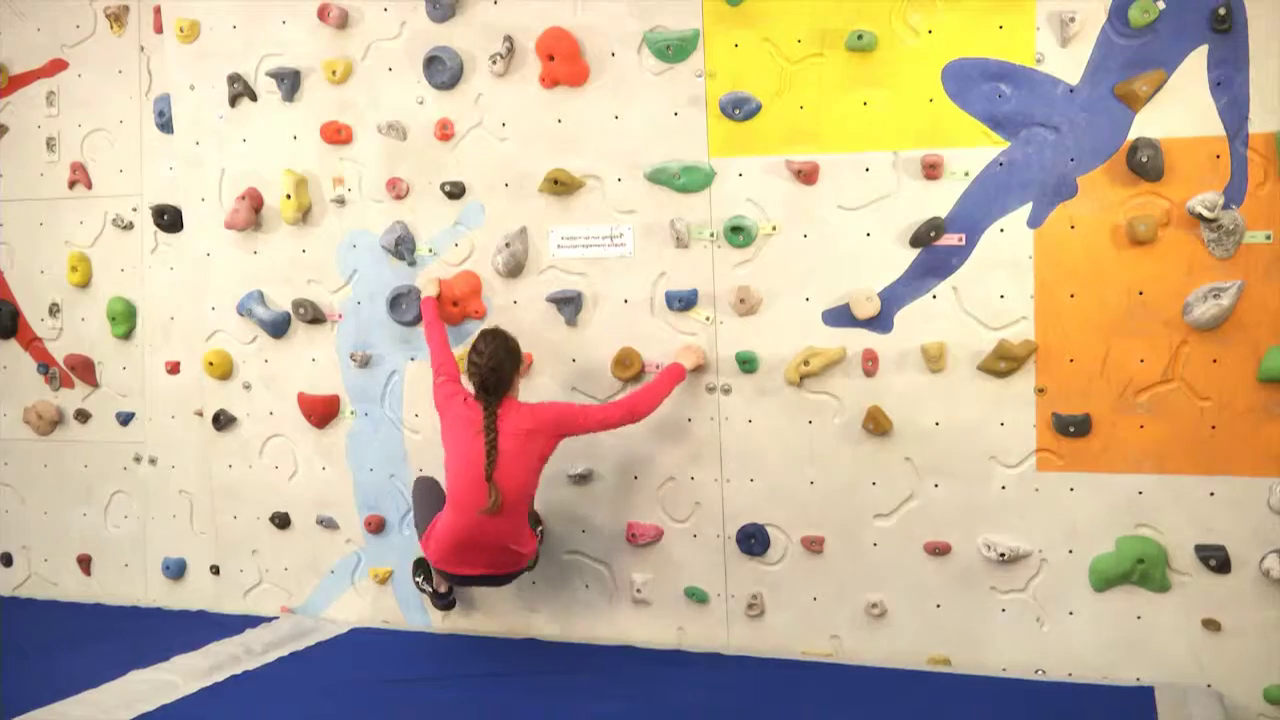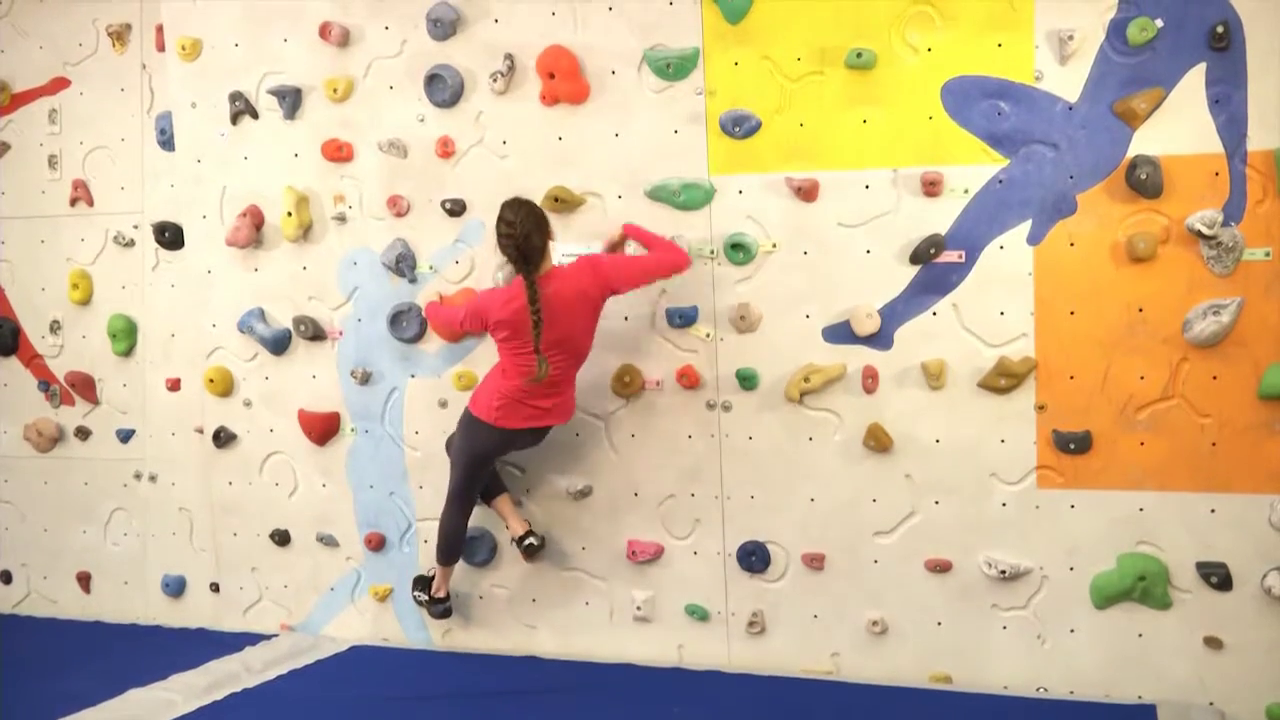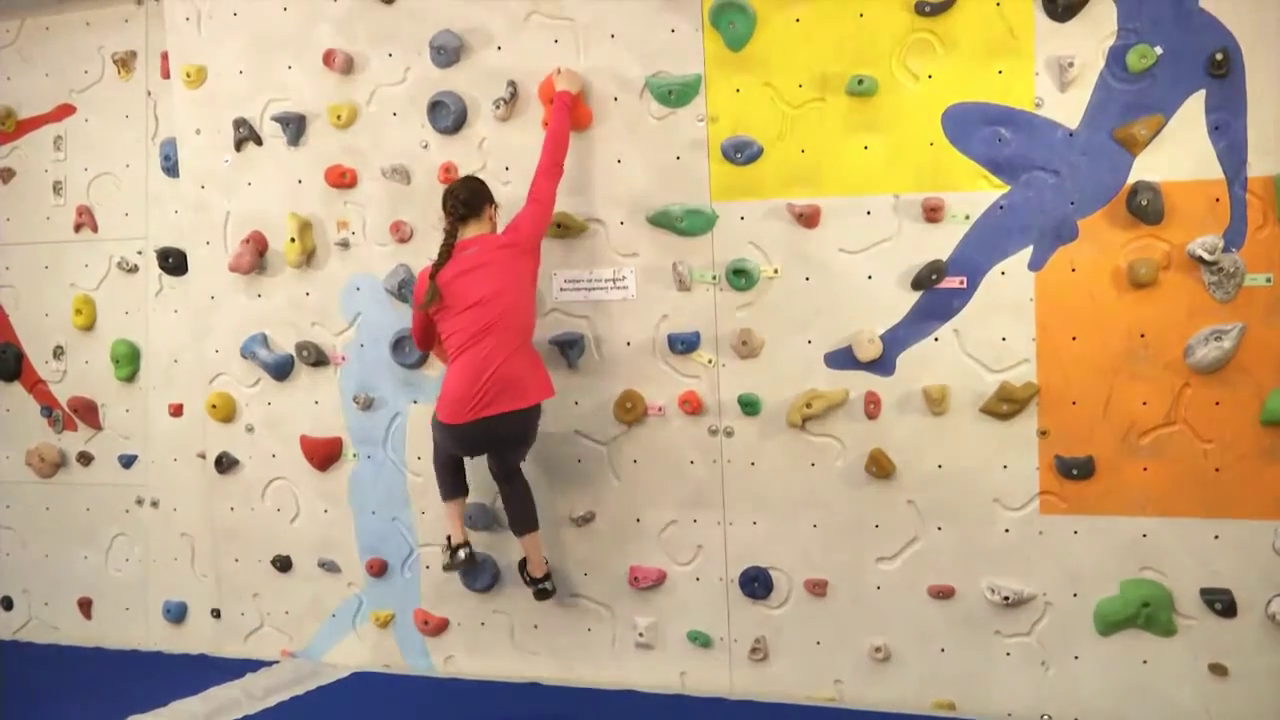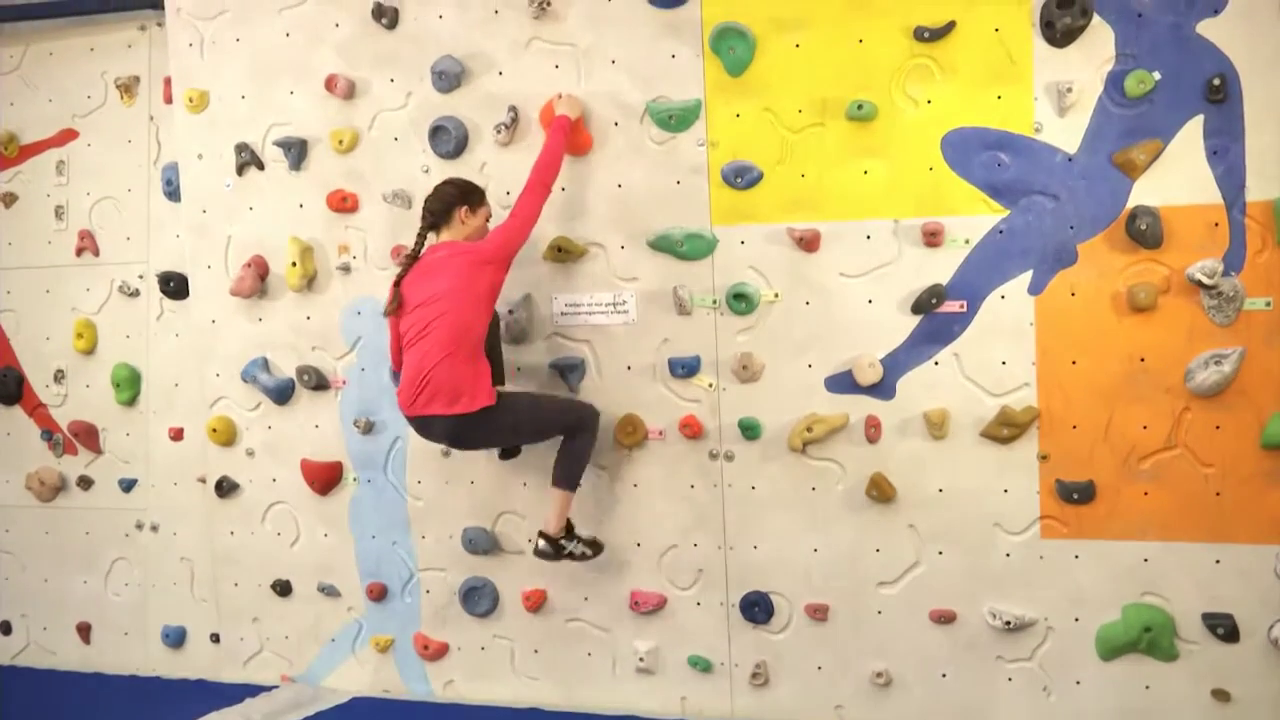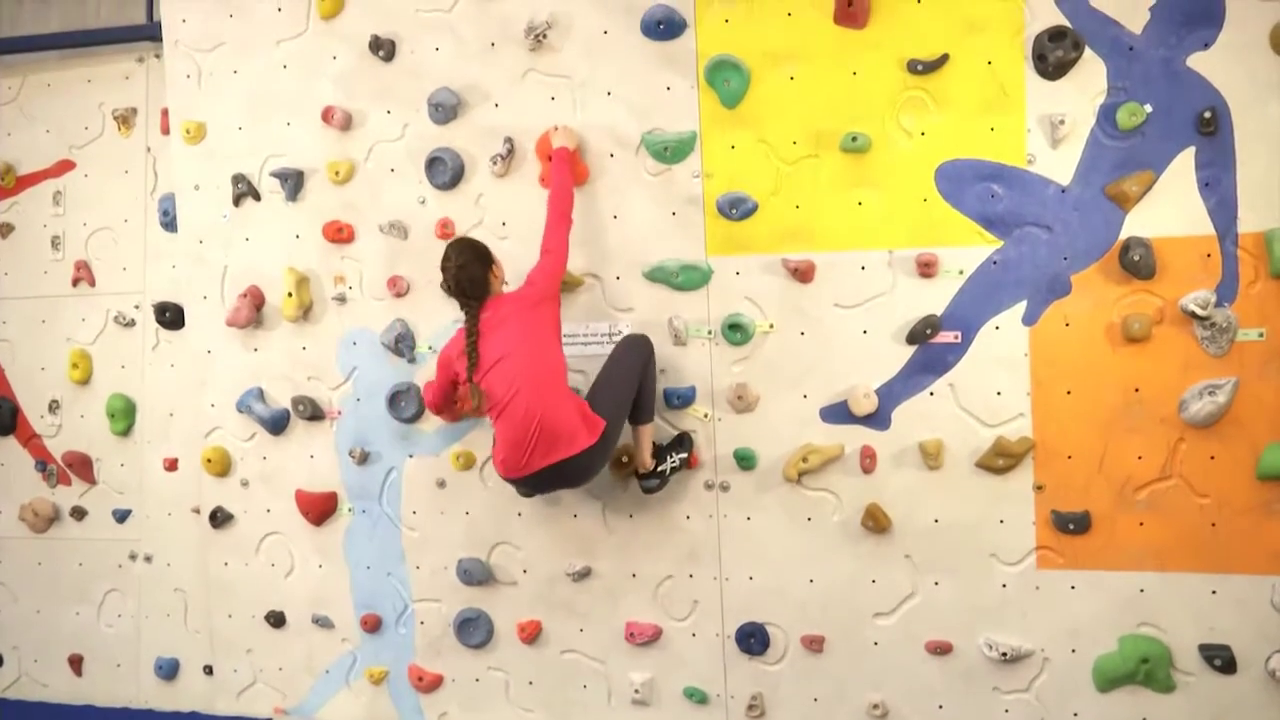
dt=1s
person 1, frame 1
left shoulder: (453, 408)
right shoulder: (544, 420)
left elbow: (439, 351)
right elbow: (631, 410)
left wrist: (429, 297)
right wrist: (679, 366)
left hip: (454, 558)
right hip: (509, 563)
left knee: (424, 486)
left ankle: (439, 586)
person 1, frame 2
left shoulder: (494, 303)
right shoulder: (589, 277)
left elbow: (449, 318)
right elbow: (676, 259)
left wrist: (430, 309)
right wrist: (627, 235)
left hip: (495, 419)
right hip: (544, 421)
left knee: (460, 496)
right knee: (468, 453)
left ankle: (438, 590)
right ankle: (521, 530)
person 1, frame 3
left shoulder: (430, 278)
right shoulder: (519, 244)
left elbow: (424, 343)
right elbow: (549, 170)
right wrist: (563, 97)
left hip: (461, 417)
right hip: (520, 406)
left knee: (445, 453)
right knee: (507, 470)
left ankle: (456, 538)
right ankle: (538, 570)
person 1, frame 4
left shoulder: (408, 277)
right shoulder: (486, 254)
right elbow: (534, 197)
right wrist: (564, 121)
left hip: (419, 419)
right hip: (462, 418)
right knee: (583, 419)
left ankle: (505, 433)
right ankle: (554, 532)
person 1, frame 5
left shoulder: (454, 351)
right shoulder: (534, 298)
left elbow: (437, 404)
right elbow: (558, 224)
left wrist: (432, 390)
right wrist: (561, 152)
left hip: (523, 476)
right hip: (583, 457)
right knee: (637, 345)
right ankle: (648, 464)
